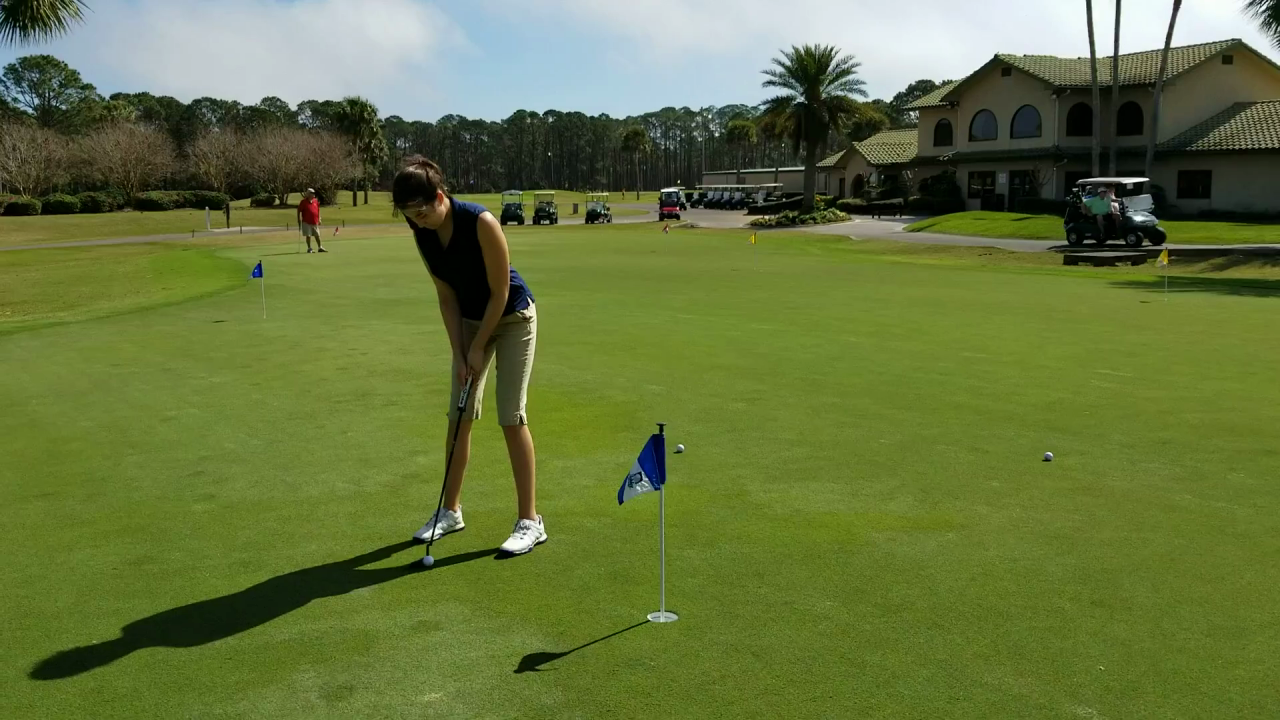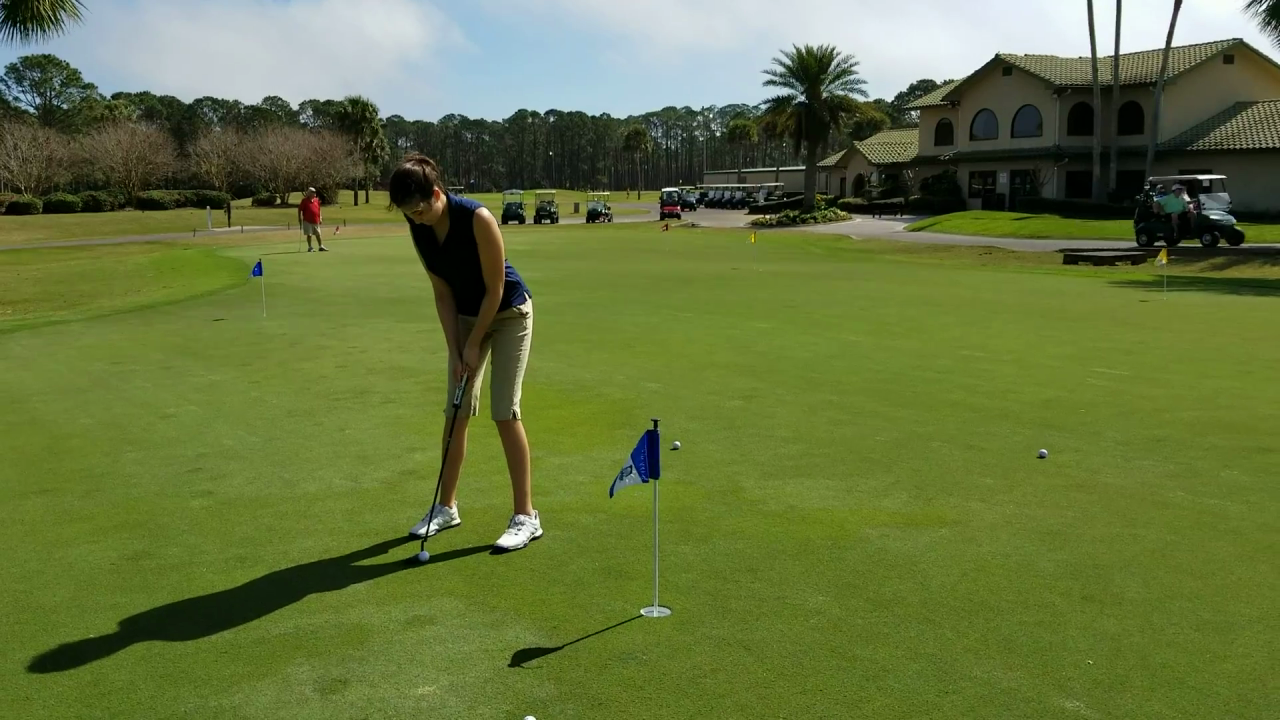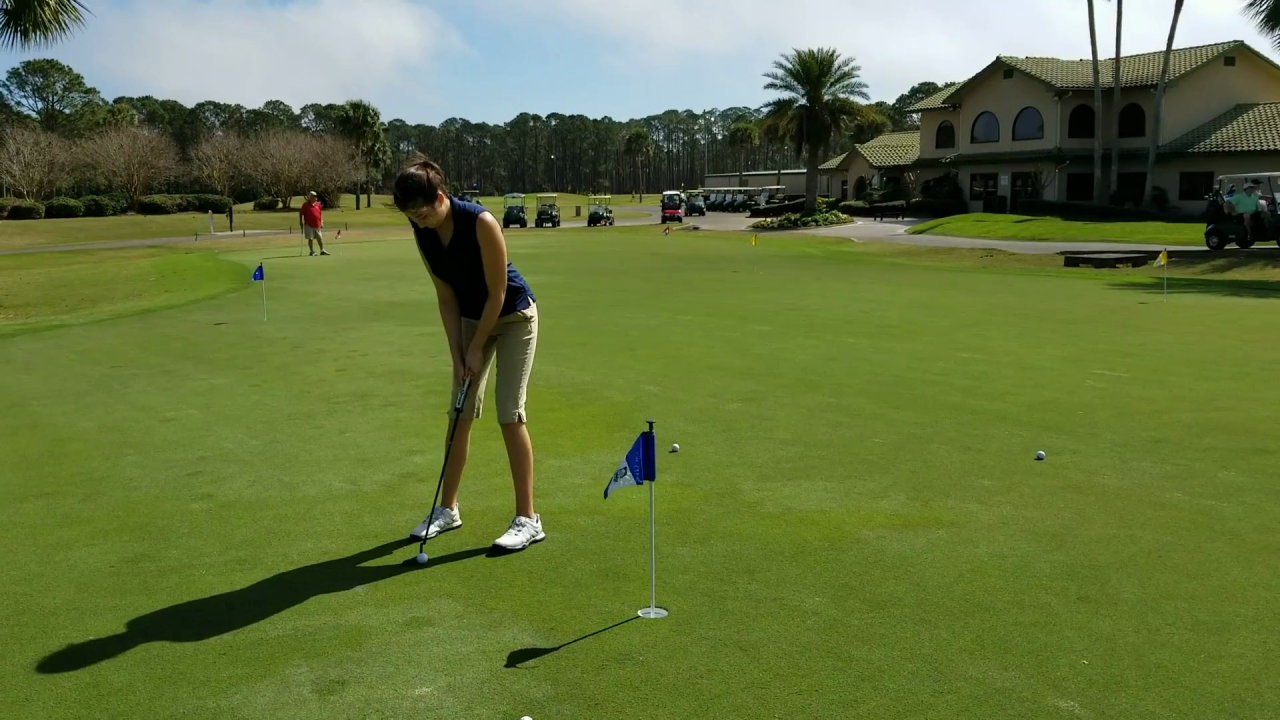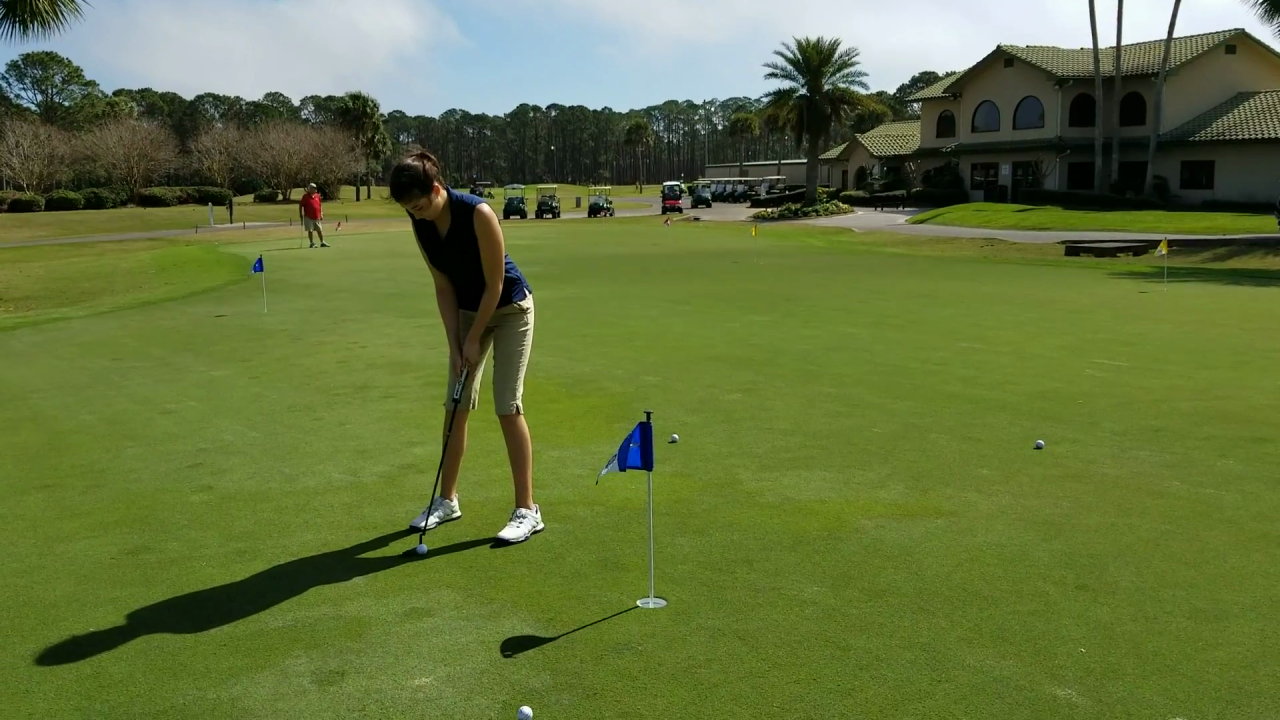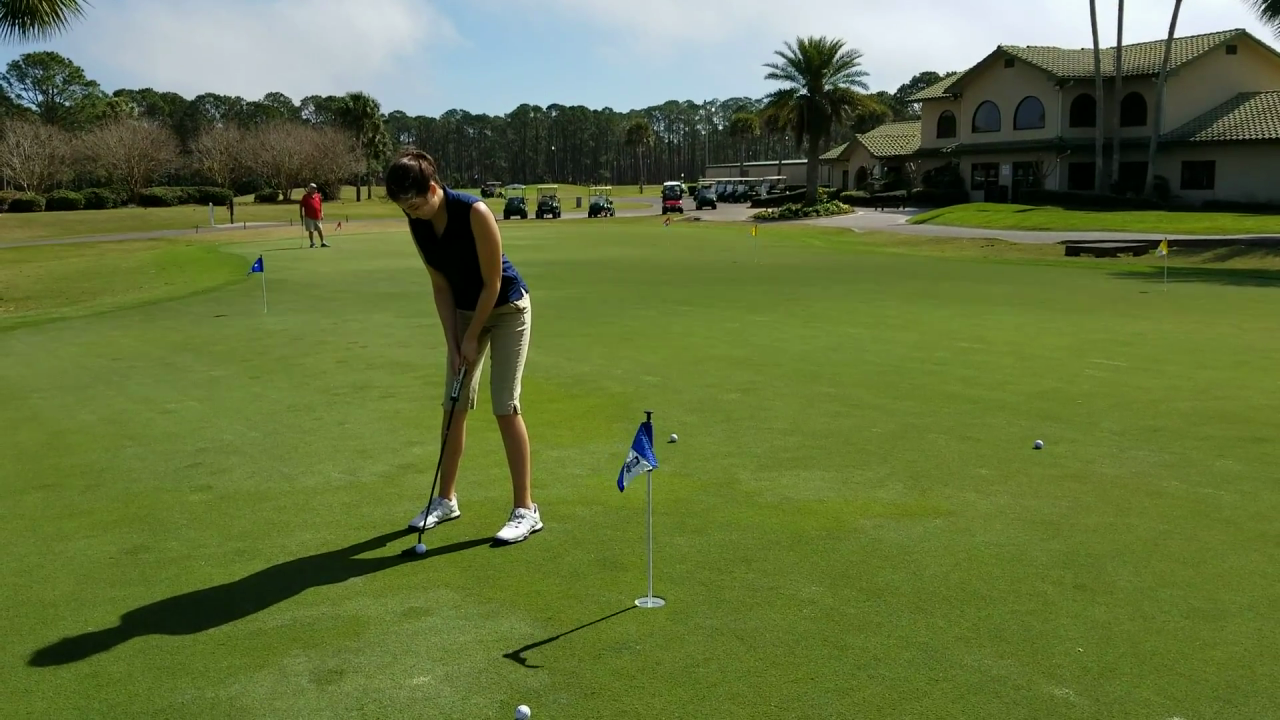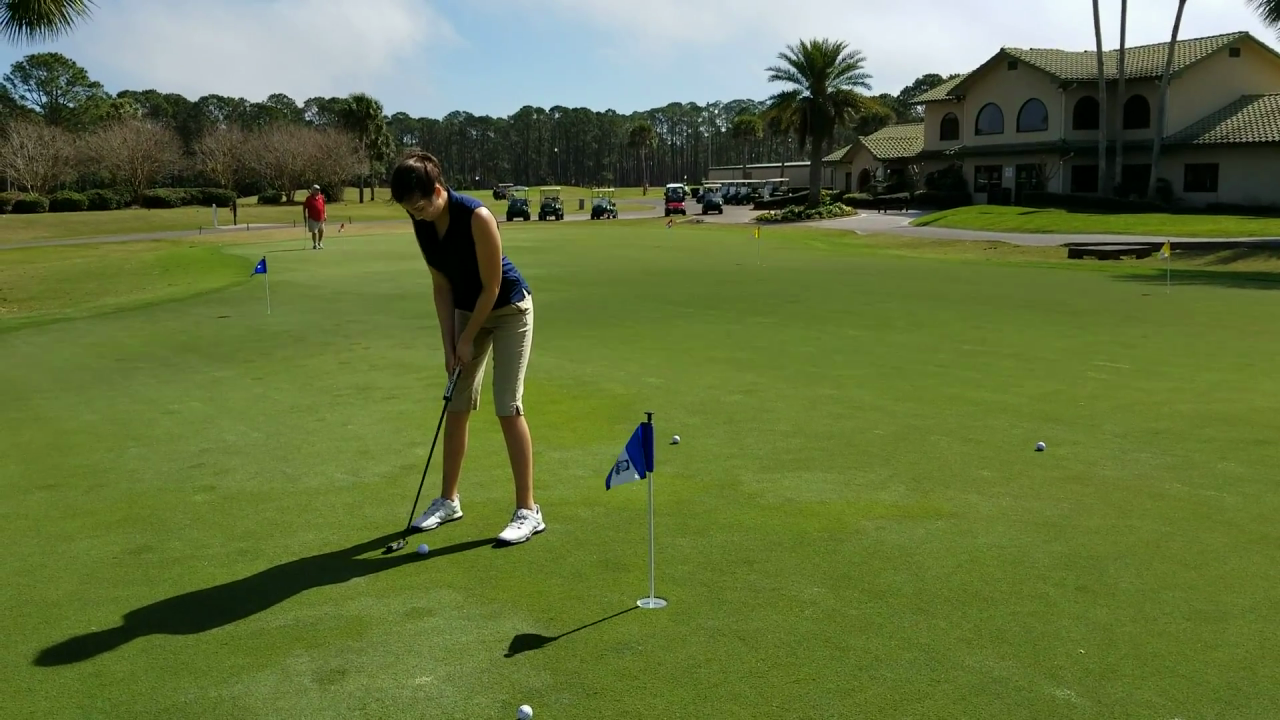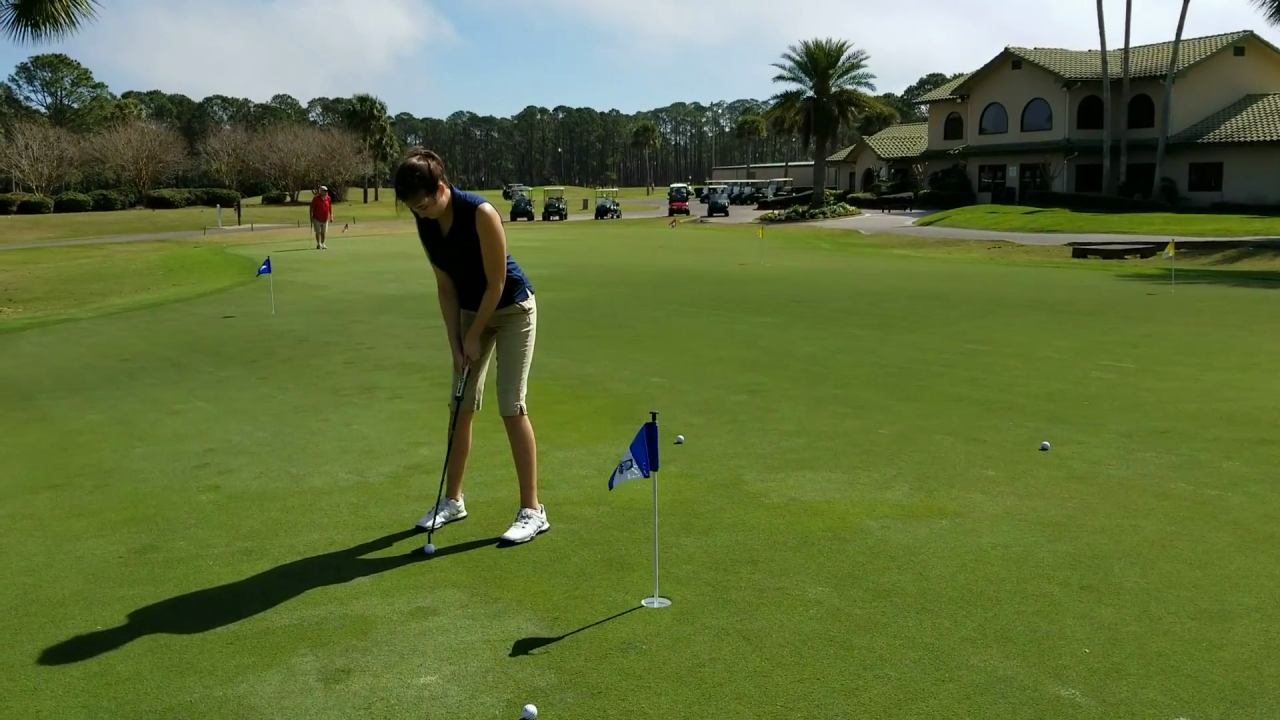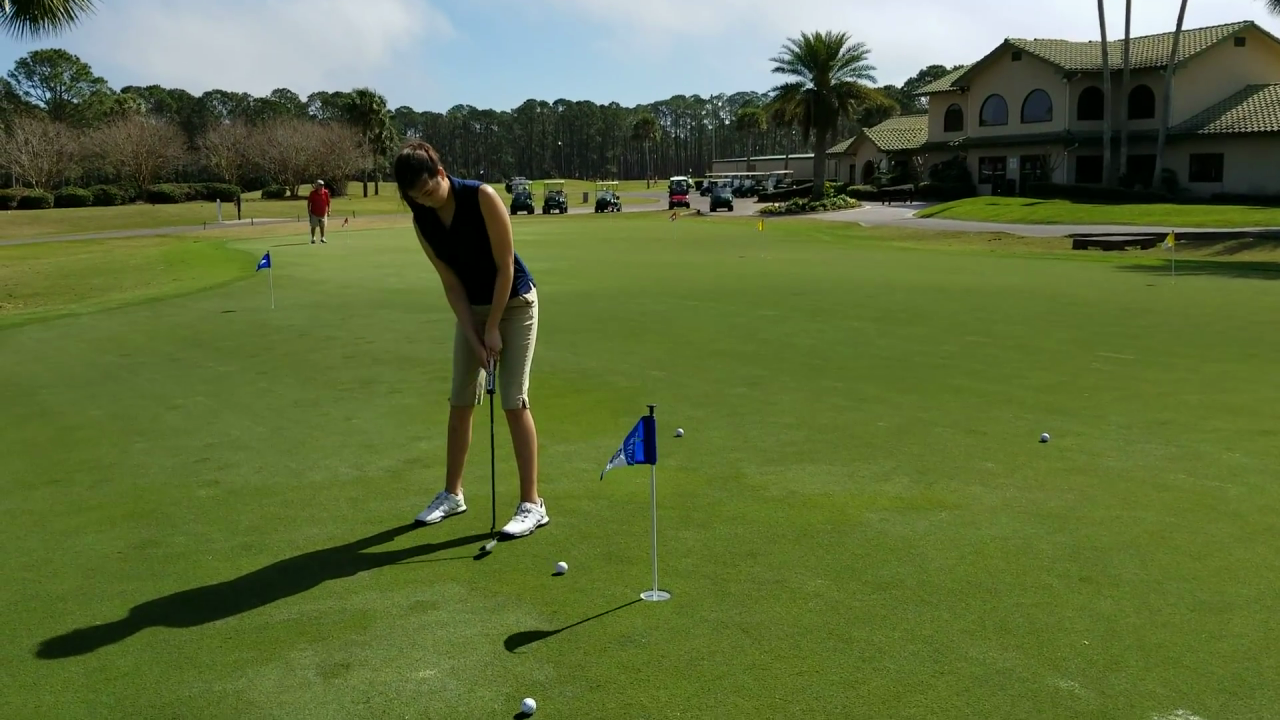
dt=0.5s
person 1, frame 1
left shoulder: (481, 222)
right shoulder: (422, 233)
left elbow: (500, 291)
right elbow: (447, 296)
left wrist: (478, 348)
right wrist: (459, 353)
left hip: (512, 316)
right hip: (471, 319)
left knee: (511, 417)
right knee: (458, 417)
left ankle: (530, 520)
right ankle: (450, 510)
person 1, frame 2
left shoulder: (477, 218)
right shoulder: (419, 230)
left elbow: (496, 288)
right elbow: (443, 292)
left wrist: (473, 344)
right wrist: (454, 348)
left hip: (509, 312)
right hip: (467, 315)
left knee: (505, 411)
right knee: (456, 413)
left ankle: (526, 515)
right ankle: (446, 506)
person 1, frame 3
left shoulder: (480, 222)
right shoulder: (423, 234)
left elbow: (498, 293)
right elbow: (447, 296)
left wrist: (476, 349)
right wrist: (457, 355)
left hip: (513, 316)
right hip: (473, 318)
left knee: (510, 415)
right knee: (459, 416)
left ankle: (527, 519)
right ankle: (448, 508)
person 1, frame 4
left shoulder: (478, 213)
right shoulder: (421, 225)
left elbow: (495, 283)
right elbow: (444, 286)
left wrist: (474, 340)
right wrist: (455, 344)
left hip: (509, 307)
right hip: (468, 310)
left knee: (507, 406)
right knee: (455, 407)
left ankle: (527, 509)
right ankle: (447, 499)
person 1, frame 5
left shoulder: (474, 212)
right shoulder: (418, 225)
left elbow: (493, 282)
right elbow: (441, 286)
left wrist: (472, 338)
right wrist: (453, 343)
left hip: (506, 307)
right hip: (465, 310)
left knee: (505, 406)
right knee: (453, 407)
left ankle: (526, 509)
right ankle: (446, 499)
person 1, frame 6
left shoulder: (476, 216)
right shoulder: (421, 224)
left elbow: (492, 287)
right elbow: (442, 285)
left wrist: (467, 339)
right wrist: (449, 343)
left hip: (508, 309)
right hip: (467, 310)
left knee: (508, 406)
right knee: (456, 407)
left ankle: (528, 510)
right ankle: (448, 499)
person 1, frame 7
left shoulder: (480, 213)
right shoulder: (425, 223)
left elbow: (497, 283)
right elbow: (446, 285)
left wrist: (475, 337)
right wrist: (455, 343)
left hip: (511, 308)
right hip: (470, 309)
left knee: (511, 406)
right knee: (460, 406)
left ankle: (532, 510)
right ankle: (453, 499)
person 1, frame 8
left shoulder: (482, 196)
right shoulder: (422, 219)
left elbow: (505, 266)
right elbow: (451, 282)
left wrist: (493, 328)
right wrist: (474, 338)
left hip: (515, 301)
right hip: (472, 306)
left knee: (513, 400)
right knee: (460, 401)
left ankle: (532, 503)
right ankle: (452, 493)
